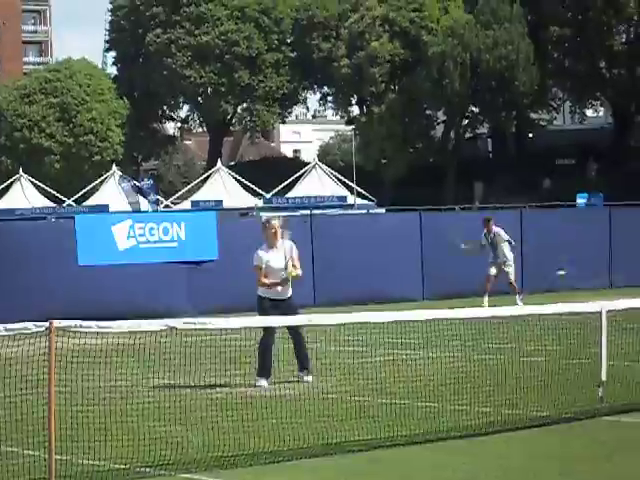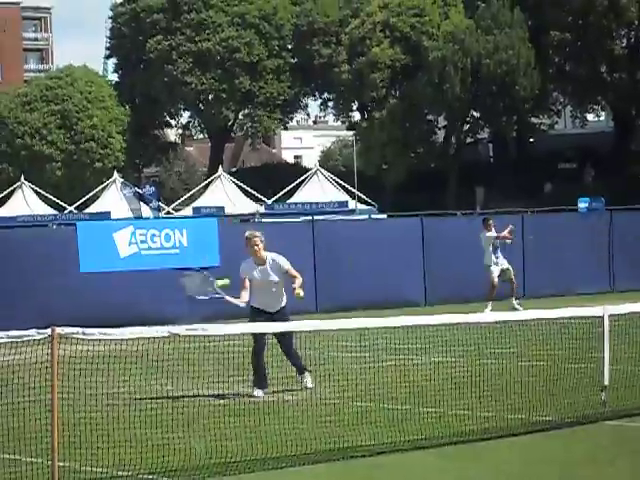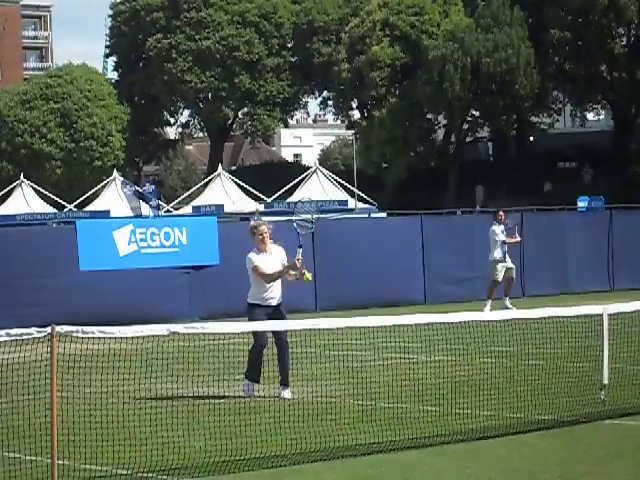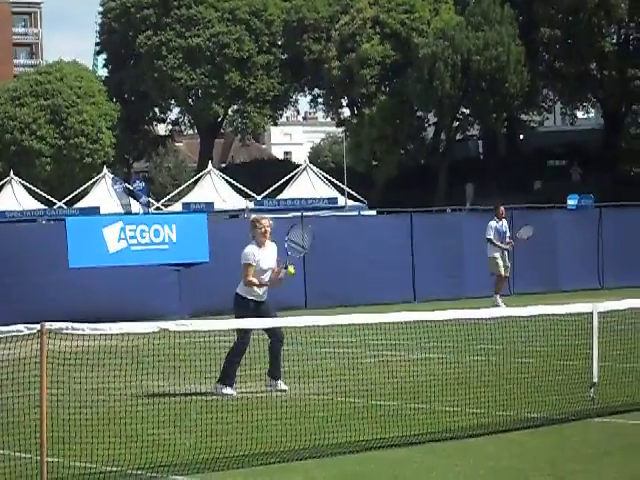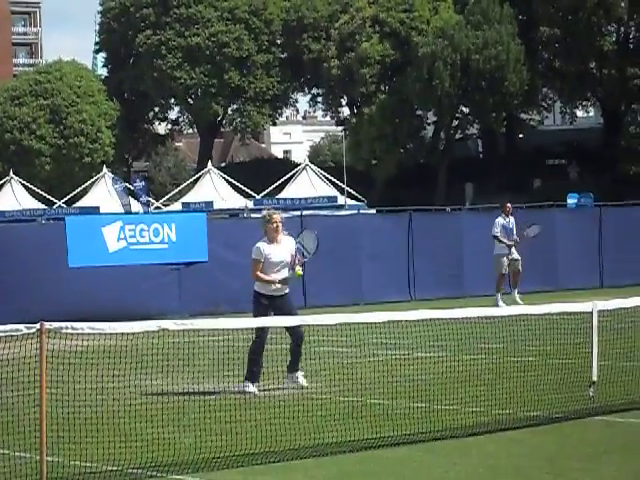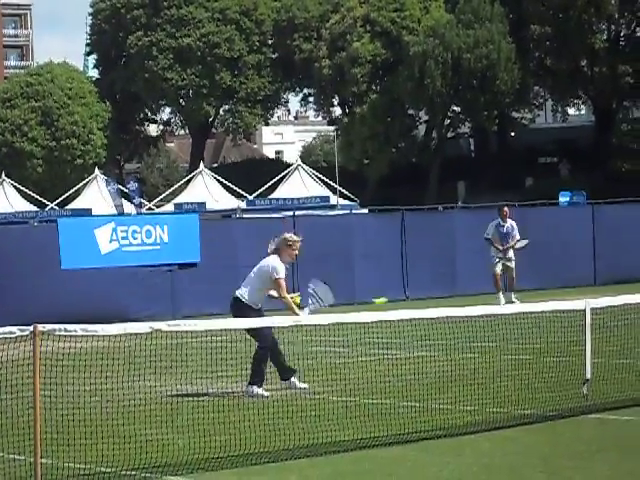
dt=0.4s
person 1, frame 1
left shoulder: (289, 246)
right shoulder: (261, 254)
left elbow: (297, 271)
right elbow: (260, 281)
left wrist: (294, 273)
right wrist: (278, 283)
left hip: (286, 298)
right hip: (267, 300)
left knee: (297, 334)
right knee: (269, 333)
left ankle: (304, 371)
right ankle: (262, 376)
person 1, frame 2
left shoulder: (277, 260)
right shoulder: (245, 267)
left elbow: (297, 277)
right elbow: (246, 291)
left wrist: (297, 287)
right wrist: (242, 299)
left hip: (280, 310)
right hip: (258, 311)
left knee: (287, 347)
right knee: (259, 346)
left ankle: (303, 373)
right ankle: (259, 386)
person 1, frame 3
left shoulder: (278, 250)
right shoulder: (252, 257)
left elbow: (288, 275)
right elbow: (267, 278)
left wrist: (297, 271)
right wrist: (287, 268)
left hip: (276, 306)
right hip: (256, 306)
left knee: (282, 343)
right knee: (260, 342)
left ankle: (285, 387)
right ankle: (251, 380)
person 1, frame 4
left shoulder: (272, 247)
right shoulder: (250, 251)
right elbow: (247, 280)
left wrist: (280, 272)
right wrist: (267, 283)
left hip: (261, 301)
right hip: (245, 300)
left knee: (277, 336)
right knee: (243, 341)
left ankle: (274, 379)
right ankle: (224, 384)
person 1, frame 5
left shoulder: (290, 241)
right shoulder: (260, 247)
left elbow: (293, 264)
right elbow: (256, 274)
left wrist: (296, 267)
right wrist: (276, 280)
left hip: (282, 296)
right hip: (263, 297)
left knee: (298, 334)
right knee: (260, 338)
left ankle: (294, 372)
right ankle: (250, 381)
person 1, frame 6
left shoulder: (275, 261)
right shoulder: (277, 265)
right elbow: (283, 296)
left wrist: (288, 297)
right wrist: (297, 312)
left hip: (252, 306)
right hip: (242, 306)
left knee: (271, 341)
right knee: (266, 342)
left ankle: (288, 377)
right ankle: (254, 385)
